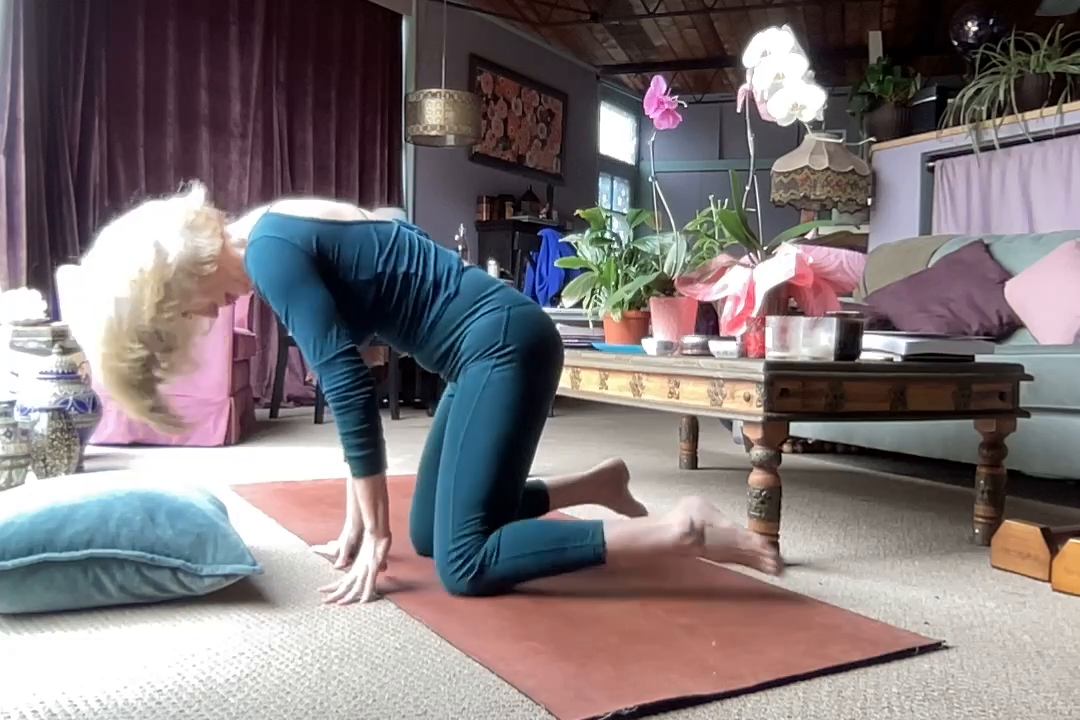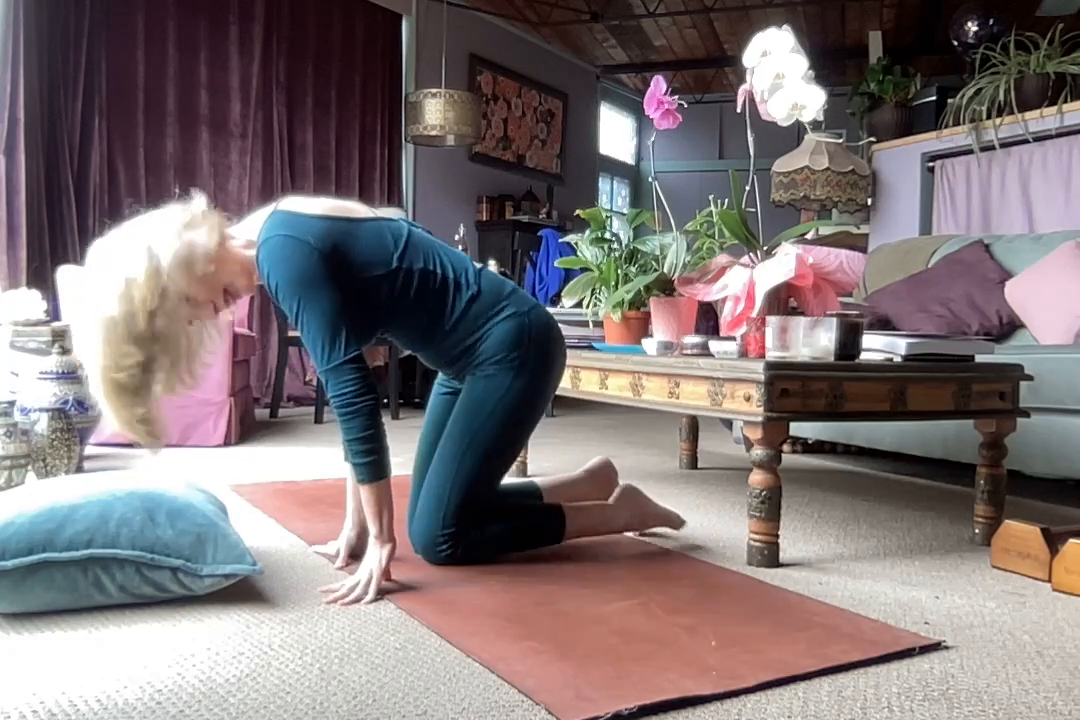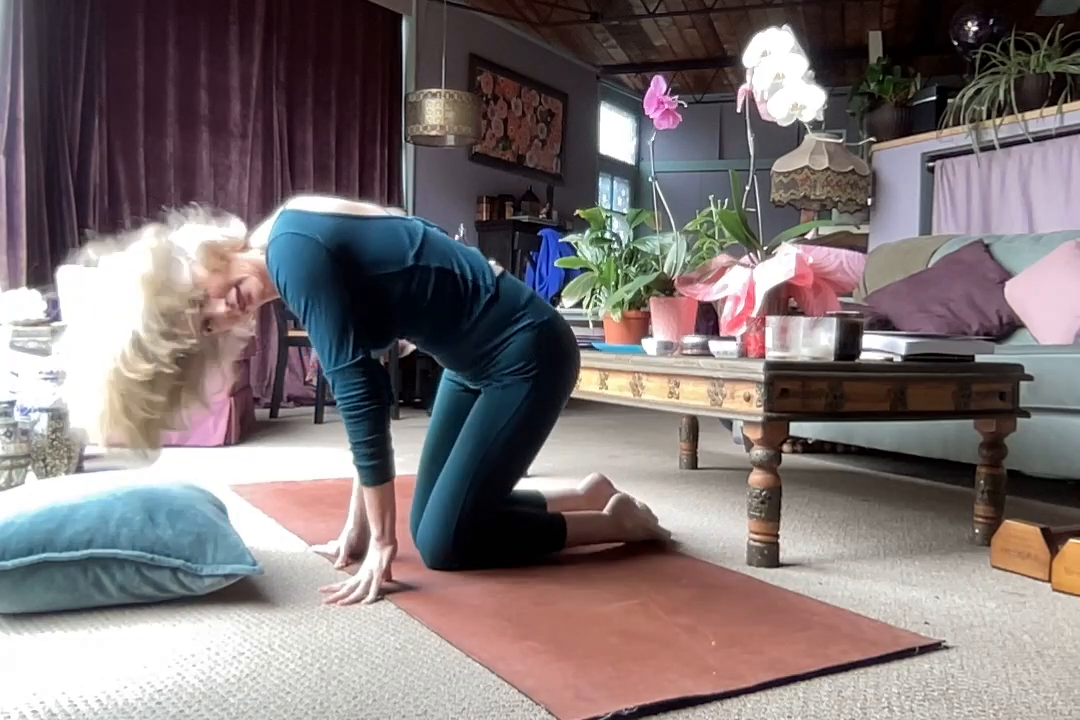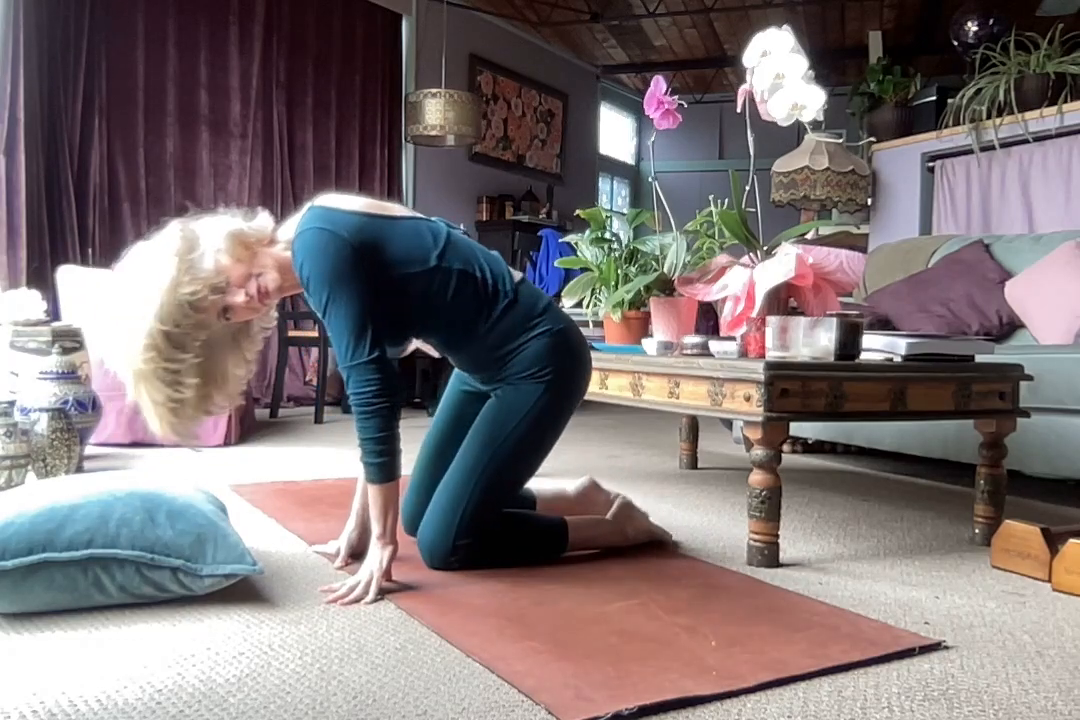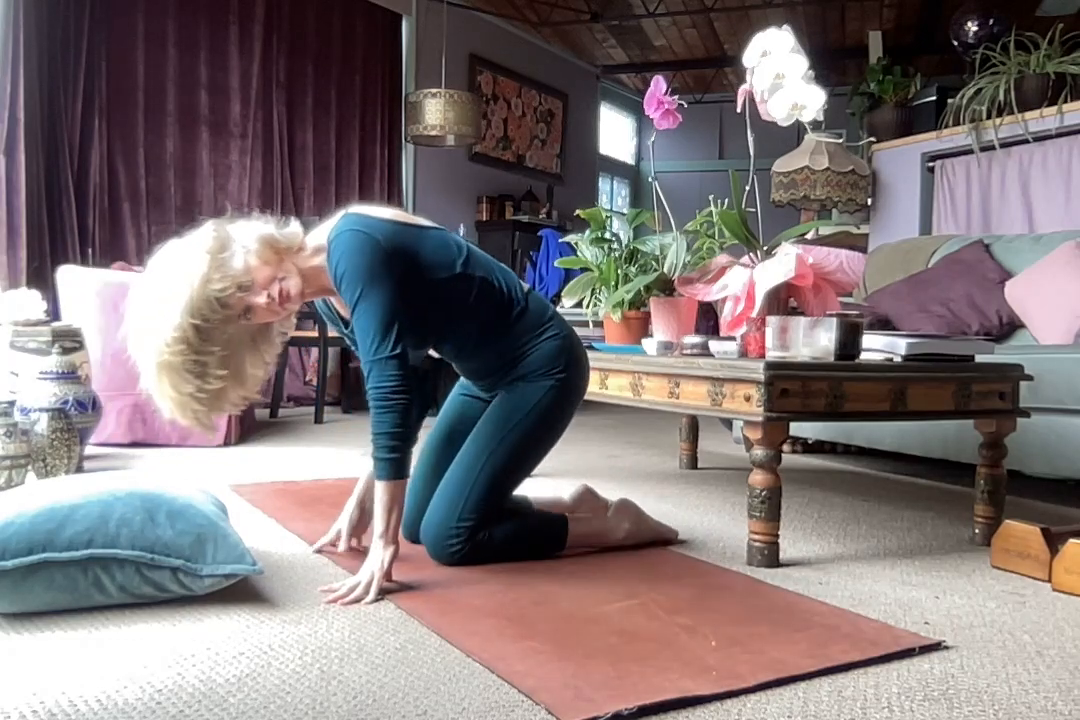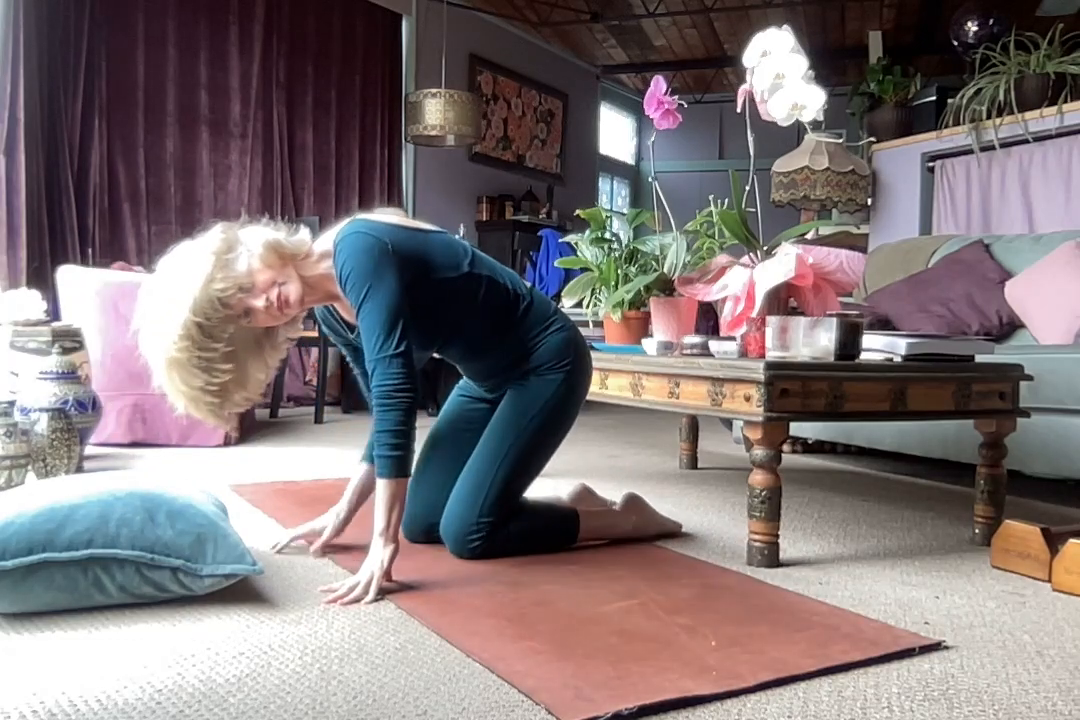
dt=0.3s
person 1, frame 1
left shoulder: (270, 253)
right shoulder: (287, 242)
left elbow: (347, 387)
right elbow: (351, 389)
left wrist: (373, 537)
right wrist: (357, 522)
left hip: (503, 344)
right hip: (489, 349)
left knee: (468, 566)
right knee: (433, 532)
left ankle: (684, 528)
right ankle: (597, 482)
person 1, frame 2
left shoulder: (282, 253)
right shoulder: (283, 244)
left elbow: (352, 391)
right elbow: (352, 391)
left wrist: (379, 541)
right wrist: (358, 521)
left hip: (510, 347)
right hip: (472, 356)
left knee: (438, 538)
right knee: (441, 511)
left ankle: (620, 510)
right ankle: (589, 484)
person 1, frame 3
left shoulder: (293, 251)
right shoulder: (286, 267)
left elbow: (358, 393)
right elbow: (363, 390)
left wrist: (380, 544)
right wrist: (362, 524)
left hip: (526, 351)
right hip: (475, 358)
left knee: (445, 543)
right knee: (435, 513)
left ankle: (617, 520)
right ankle: (587, 496)
person 1, frame 4
left shoulder: (317, 244)
right shoulder: (313, 265)
left elbow: (372, 391)
right elbow: (375, 393)
left wrist: (380, 542)
right wrist: (362, 521)
left hip: (538, 358)
right hip: (487, 364)
left knee: (445, 545)
right knee: (421, 514)
left ankle: (619, 527)
right ankle: (580, 500)
person 1, frame 5
left shoulder: (352, 247)
right shoulder: (328, 301)
left elbow: (391, 392)
right elbow: (397, 399)
left wrist: (382, 545)
right wrist: (360, 507)
left hip: (541, 364)
right hip: (487, 376)
left knee: (449, 537)
right knee: (419, 522)
left ankle: (616, 524)
right ankle: (575, 505)
person 1, frame 6
left shoulder: (358, 251)
right shoulder: (330, 313)
left elbow: (394, 392)
right elbow: (388, 405)
left wrist: (383, 543)
right wrist: (343, 511)
left hip: (546, 362)
right hip: (488, 377)
left knee: (468, 532)
right knee: (421, 522)
left ankle: (625, 518)
right ankle: (576, 503)
